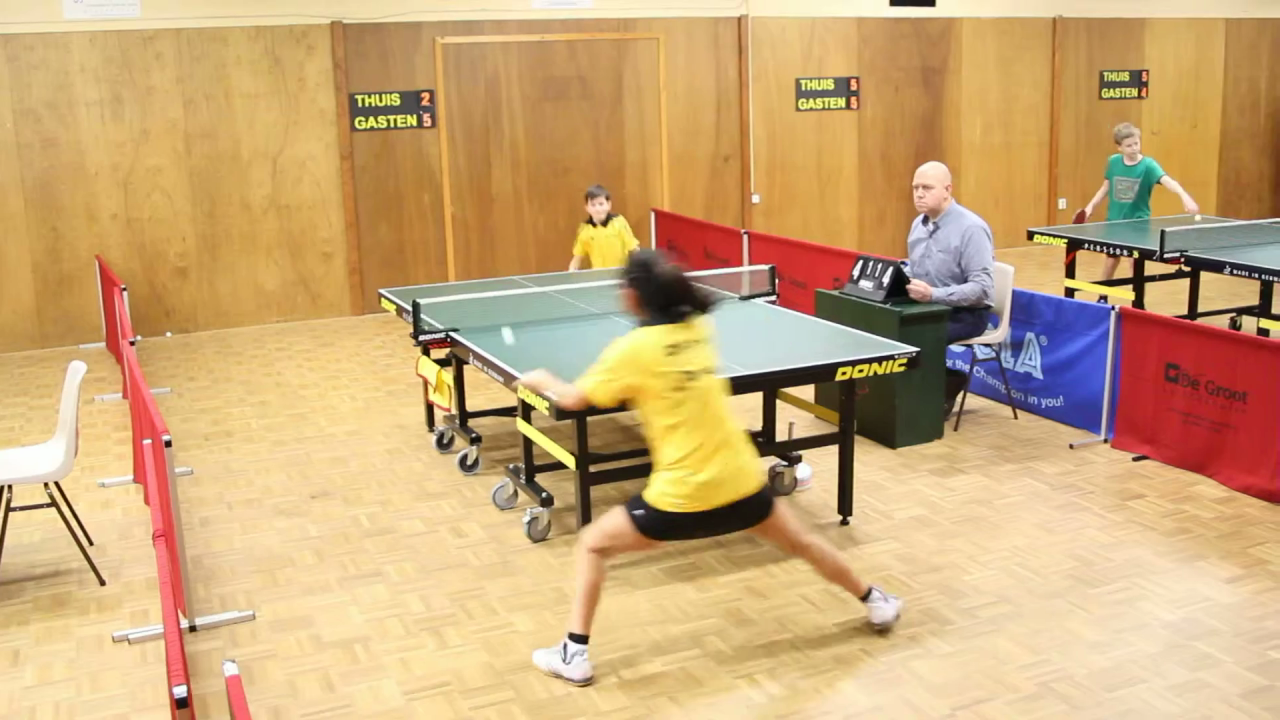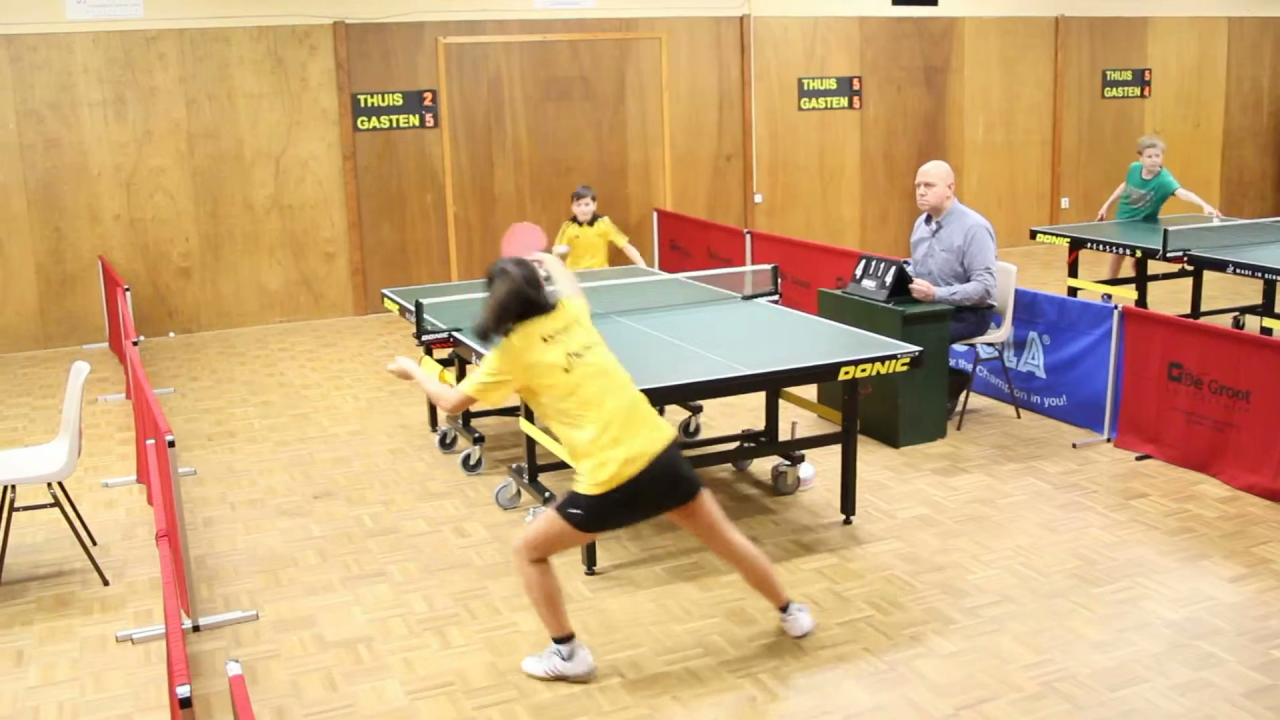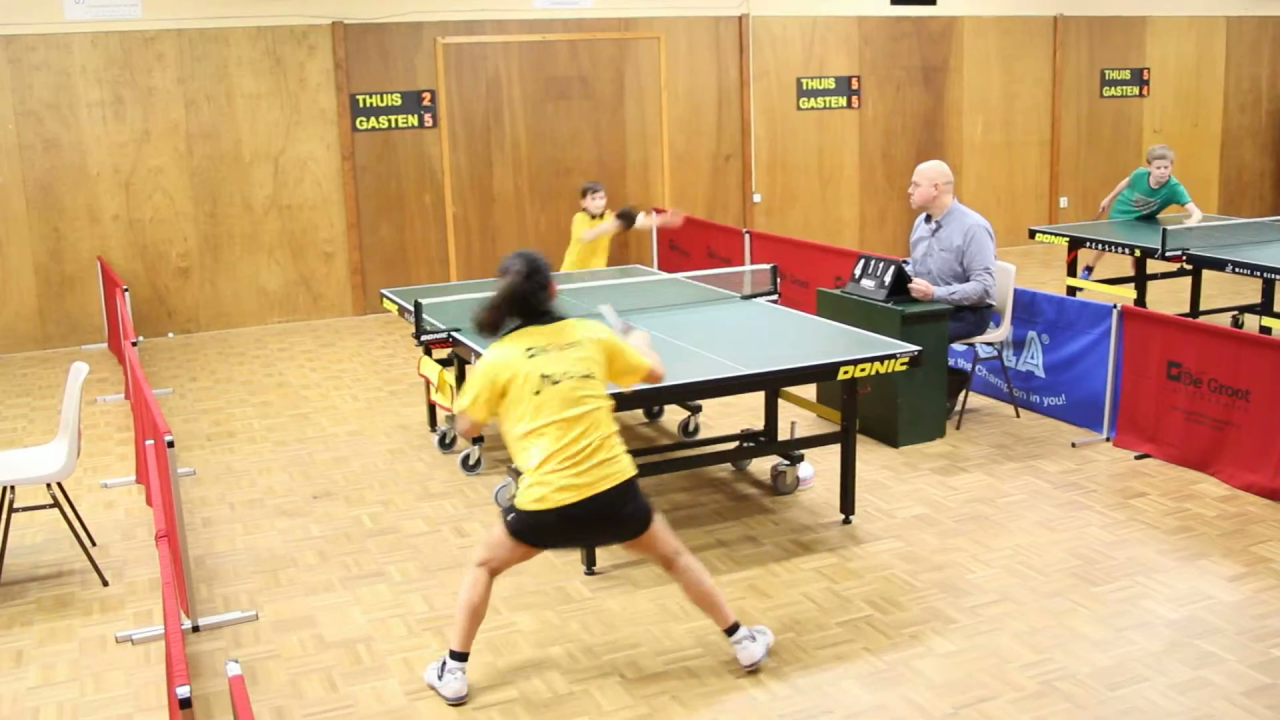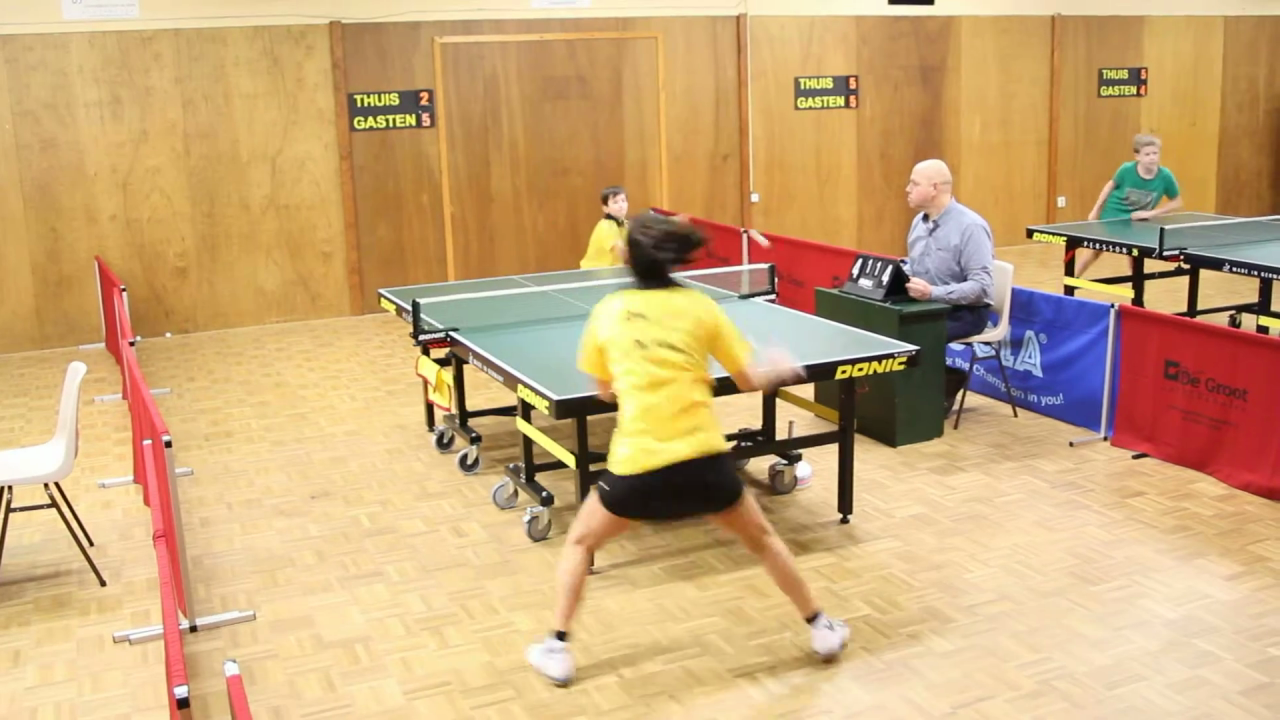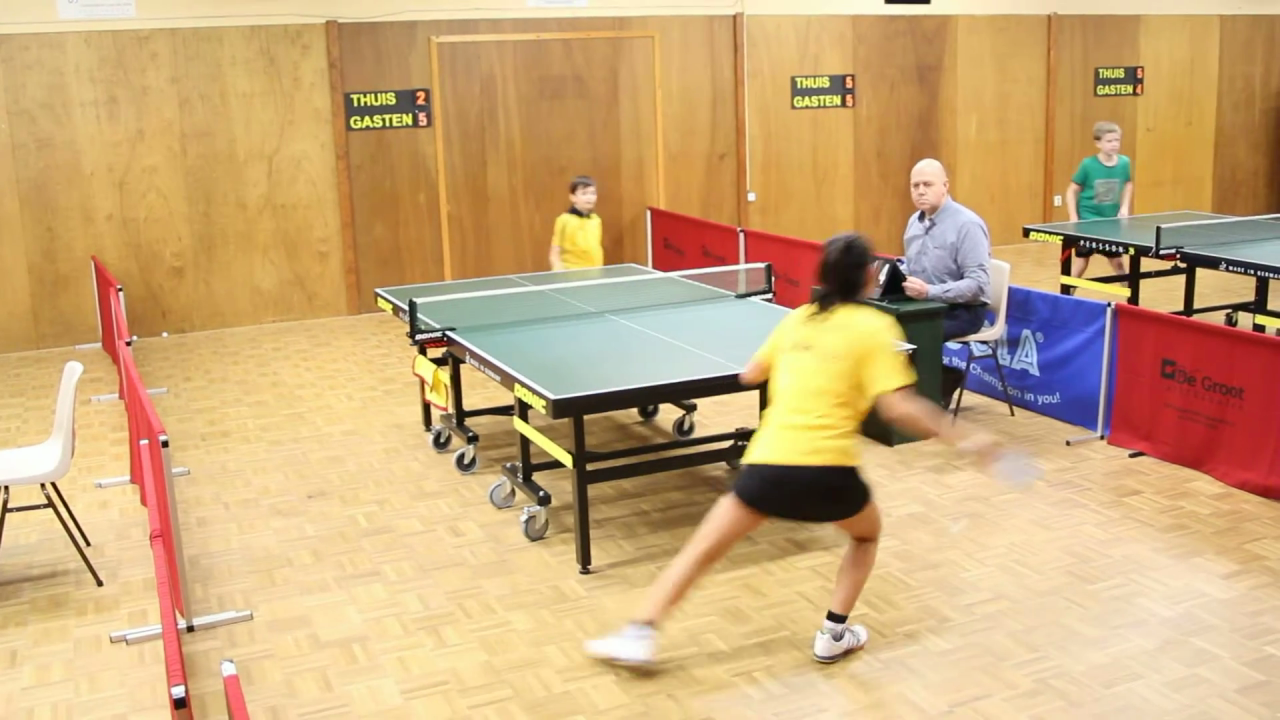
dt=0.3s
person 1, frame 1
left shoulder: (632, 350)
right shoulder: (697, 327)
left elbow: (572, 399)
left wrist: (540, 379)
left hip: (681, 498)
right hip: (742, 484)
left knee: (591, 544)
right knee: (799, 540)
left ankle: (574, 654)
right ankle: (873, 602)
person 1, frame 2
left shoulder: (512, 352)
right shoulder: (569, 312)
left elbow: (450, 402)
left wrist: (413, 369)
right wrist: (553, 264)
left hip: (609, 480)
right hip: (660, 454)
left knee: (531, 551)
right knee: (723, 537)
left ankle: (567, 652)
right ankle: (788, 612)
person 1, frame 3
left shoulder: (500, 357)
right shoulder: (592, 333)
left elbow: (468, 428)
right elbow: (655, 373)
right wrist: (639, 342)
left hip: (548, 500)
right hip: (613, 486)
left knee: (482, 566)
right knee: (675, 557)
left ankle: (453, 671)
right ankle: (743, 640)
person 1, frame 4
left shoulder: (606, 311)
right shoulder: (703, 308)
right elbow: (750, 379)
right wrist: (781, 370)
left hip: (637, 467)
right hip: (701, 464)
left knee: (579, 543)
right knee: (760, 538)
left ankle: (557, 650)
right ankle: (820, 629)
person 1, frame 5
left shoulder: (798, 318)
right shoulder: (876, 326)
left elbow: (750, 375)
right elbow: (898, 406)
right wrist: (961, 435)
left hip: (768, 462)
right hip: (828, 466)
left knee: (702, 549)
right knee: (867, 534)
left ankle: (639, 635)
right ankle: (835, 632)
person 2, frame 1
left shoulder: (971, 228)
right shoulder: (918, 224)
left elbow: (982, 288)
left wrist: (934, 294)
left hip: (966, 313)
left ankle: (947, 384)
person 2, frame 2
left shoulder: (974, 228)
right shoulder: (921, 223)
left elbow: (984, 287)
left wrist: (936, 294)
left hip: (968, 313)
left ankle: (950, 384)
person 2, frame 3
left shoulder: (974, 228)
right shoulder: (921, 222)
left elbow: (984, 287)
left wrist: (935, 293)
left hip: (968, 312)
left ankle: (949, 382)
person 2, frame 4
left shoulder: (971, 226)
right shoulder: (919, 222)
left elbow: (981, 286)
left wrist: (932, 293)
left hip: (966, 312)
left ankle: (948, 380)
person 2, frame 5
left shoulder: (967, 225)
right shoulder: (914, 221)
left elbow: (978, 284)
left wrist: (929, 292)
left hip: (963, 310)
right hip: (924, 304)
left ankle: (943, 381)
